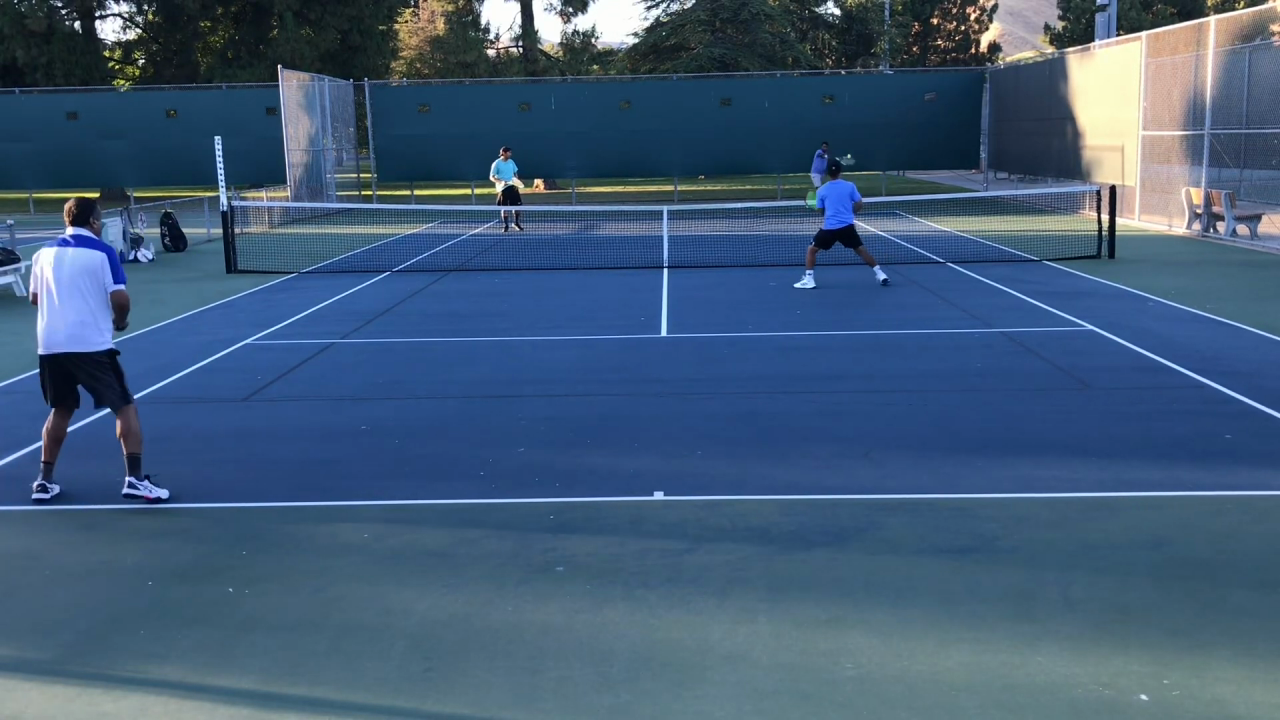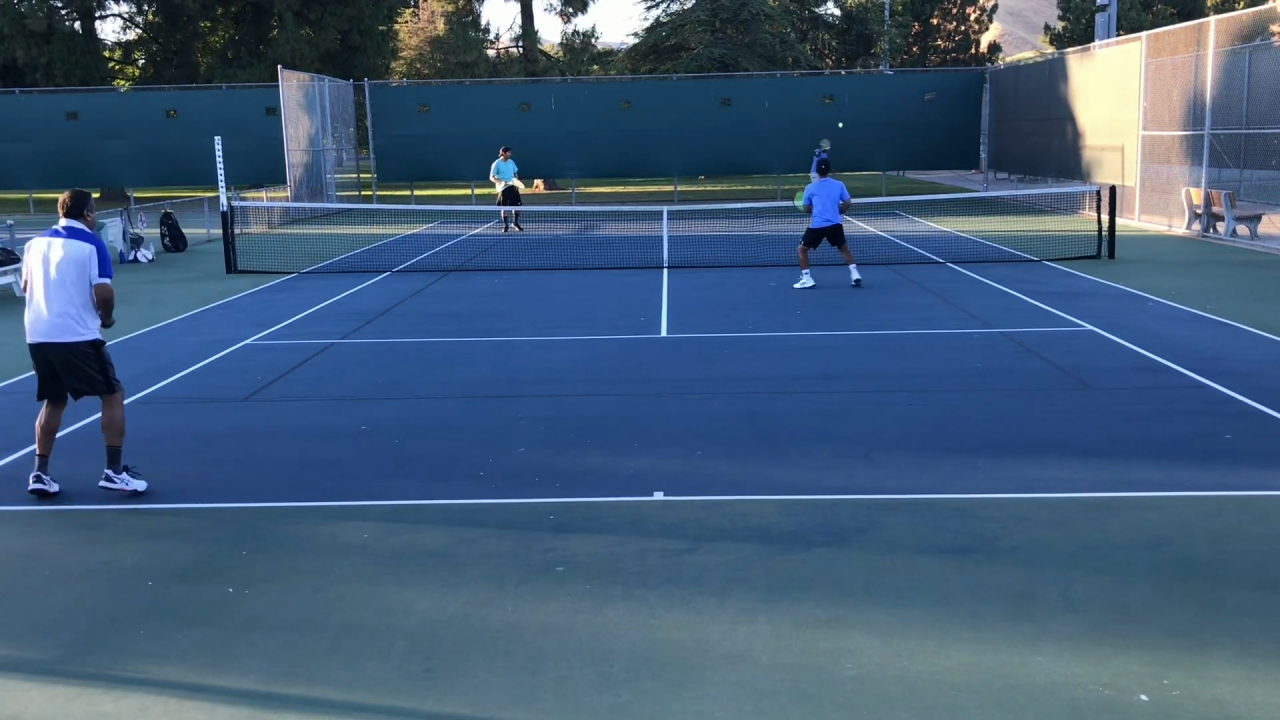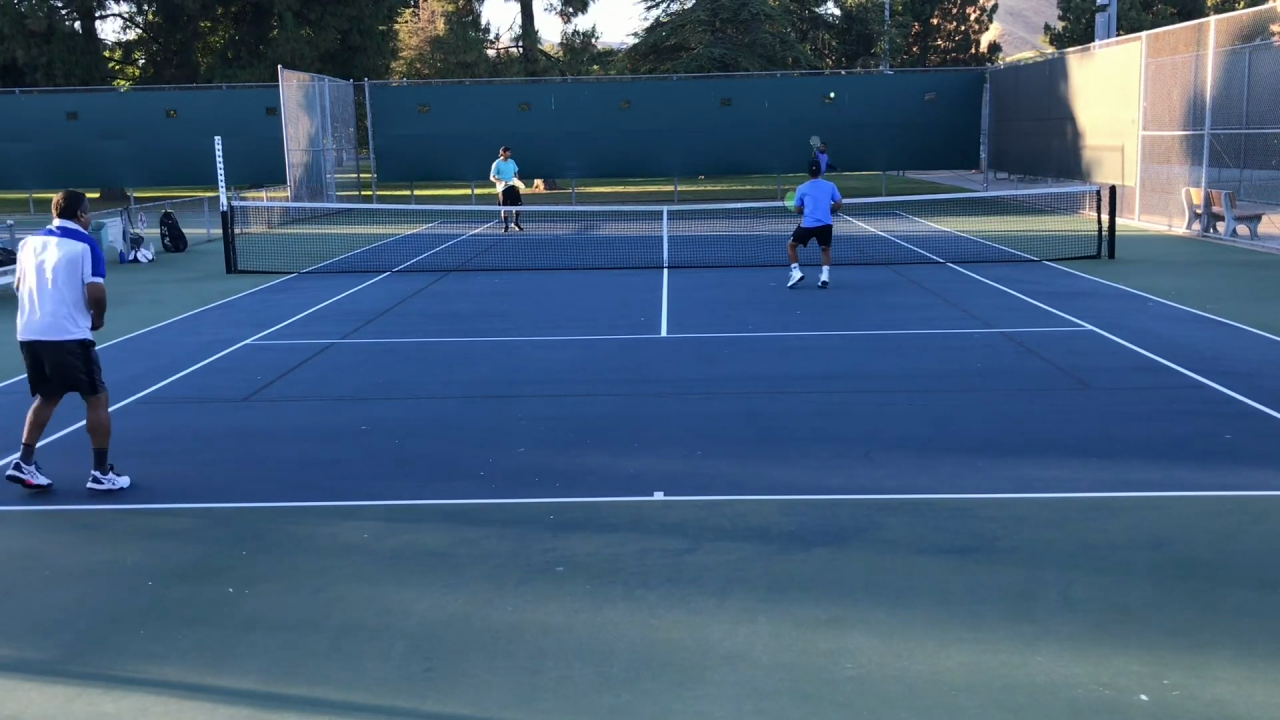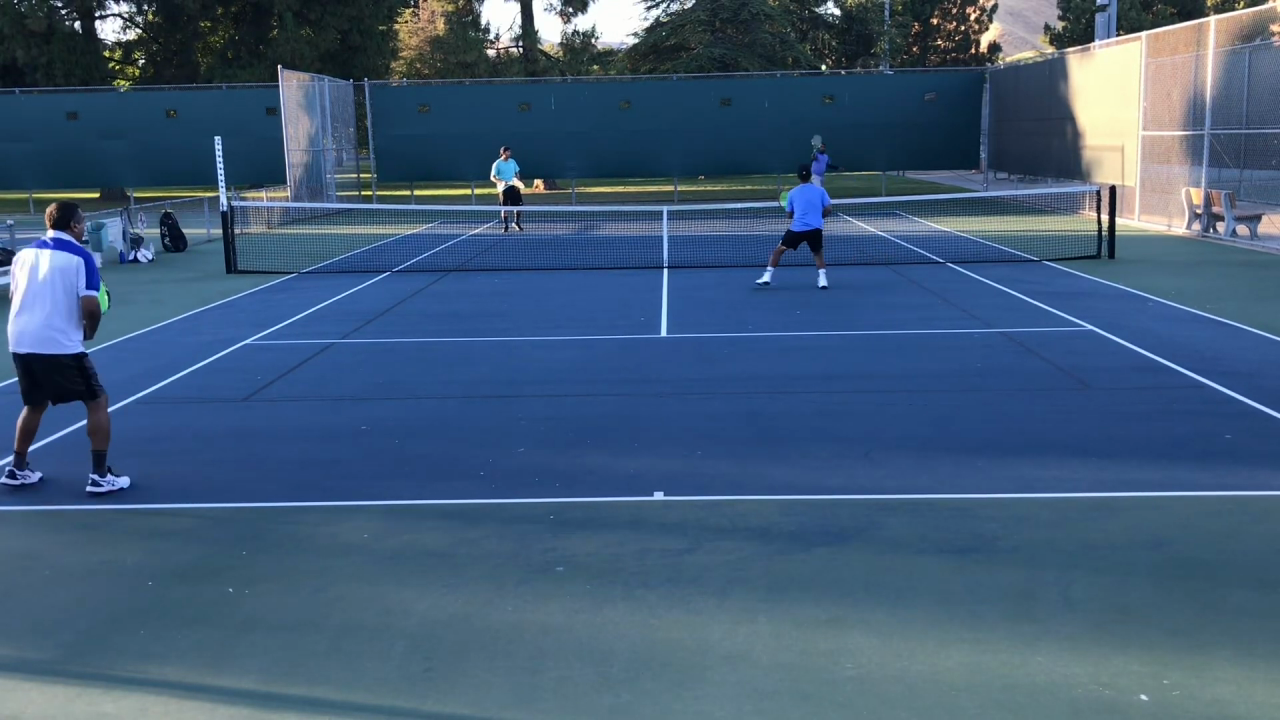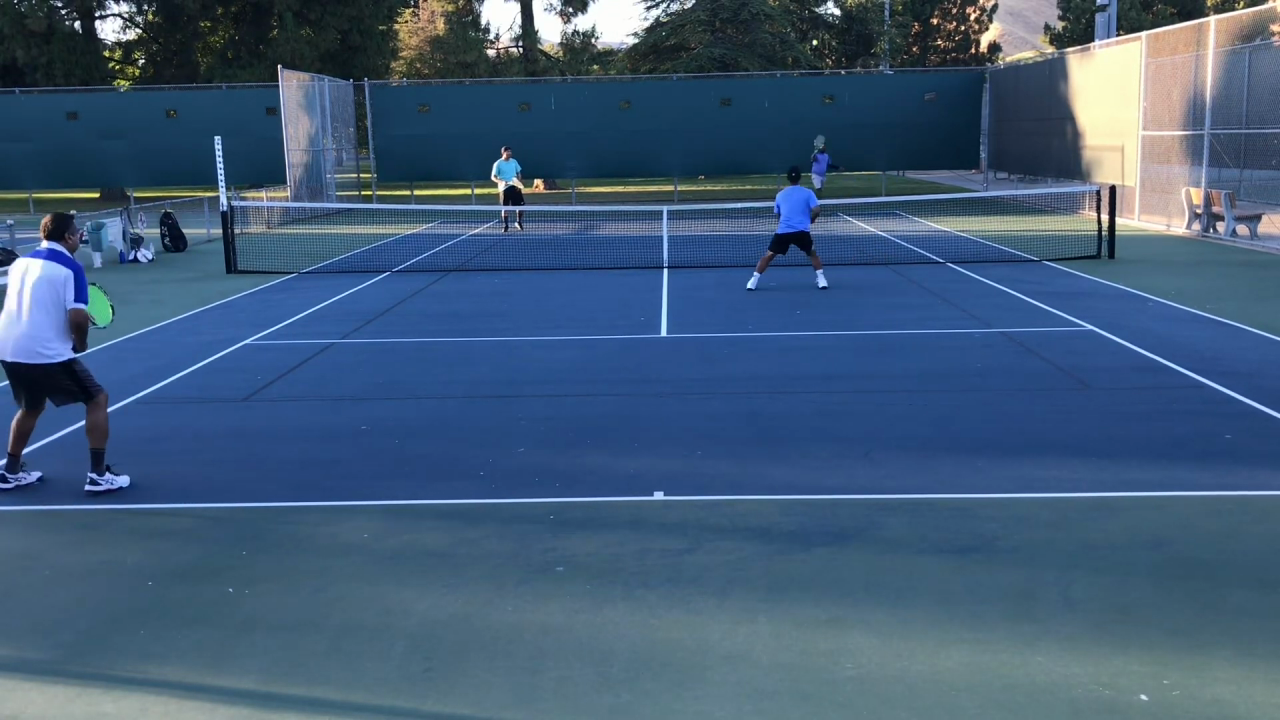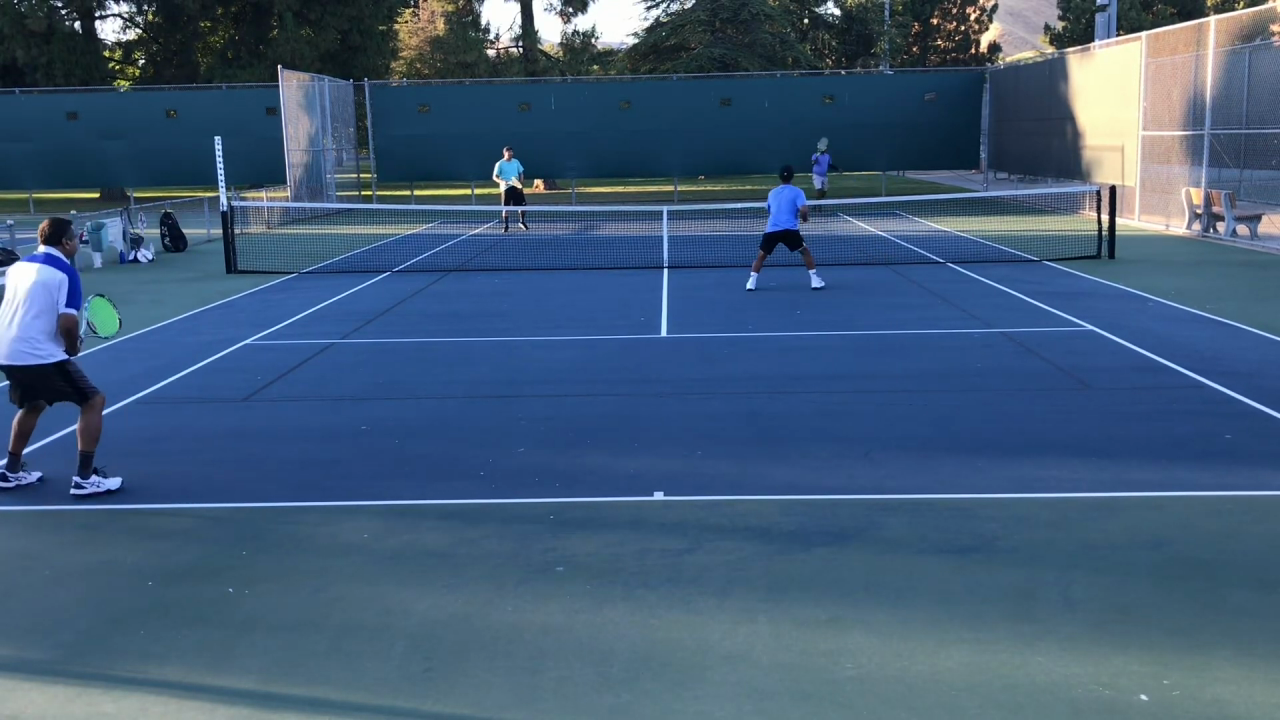
dt=0.1s
person 1, frame 1
left shoulder: (43, 254)
right shoulder: (103, 253)
left elbow: (35, 298)
right elbow: (120, 302)
right wrist: (119, 320)
left hip: (50, 347)
right hip: (92, 346)
left knee: (61, 410)
right knee: (125, 408)
left ankle: (44, 481)
right ankle: (136, 479)
person 1, frame 2
left shoulder: (36, 244)
right shoulder: (93, 246)
left elbow: (27, 289)
right elbow: (104, 295)
right wrist: (107, 317)
left hip: (38, 336)
right hip: (78, 337)
left knee: (53, 402)
right knee: (113, 397)
left ankle: (40, 474)
right ankle: (114, 471)
person 1, frame 3
left shoulder: (29, 242)
right shoulder: (86, 245)
left elbow: (20, 286)
right elbow: (96, 294)
right wrist: (98, 317)
left hip: (30, 334)
right hip: (68, 335)
left knee: (47, 398)
right knee: (97, 397)
left ankle: (24, 463)
right ankle: (100, 472)
person 1, frame 4
left shoulder: (24, 254)
right shoulder: (80, 257)
right elbow: (90, 307)
right wrist: (91, 329)
right hip: (59, 347)
left knee: (35, 404)
right knee: (97, 401)
right ankle: (100, 475)
person 1, frame 5
right shoulder: (70, 268)
right elbow: (77, 319)
right wrist: (80, 341)
right hip: (48, 354)
left knee: (30, 407)
right knee: (97, 400)
right ankle: (98, 473)
person 1, frame 6
right shoulder: (66, 273)
right elbow: (67, 323)
right wrist: (72, 345)
right hip: (39, 356)
left knee: (32, 405)
right knee: (93, 401)
right ankle: (85, 475)
